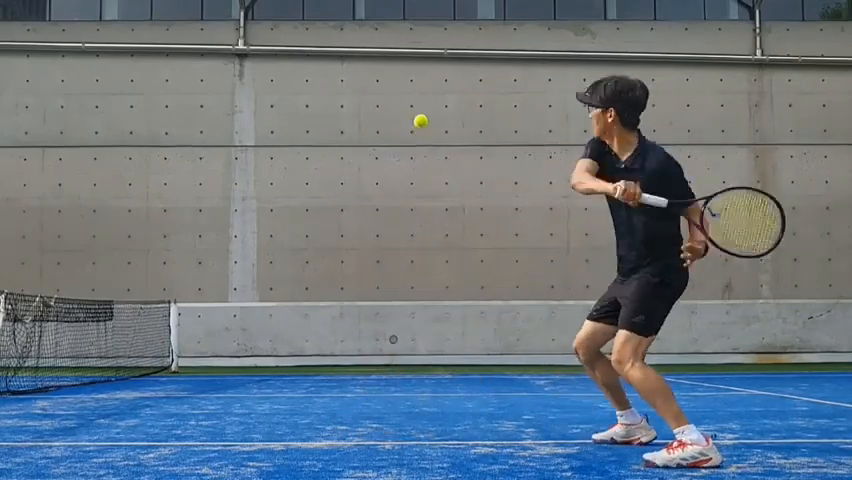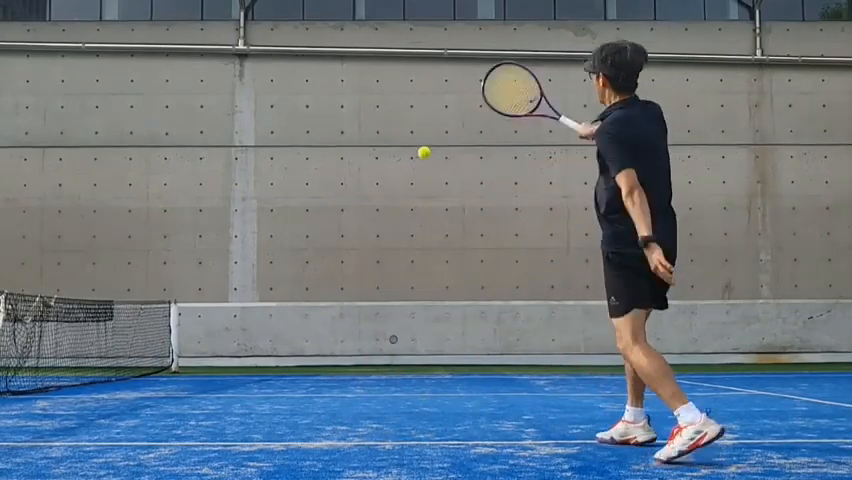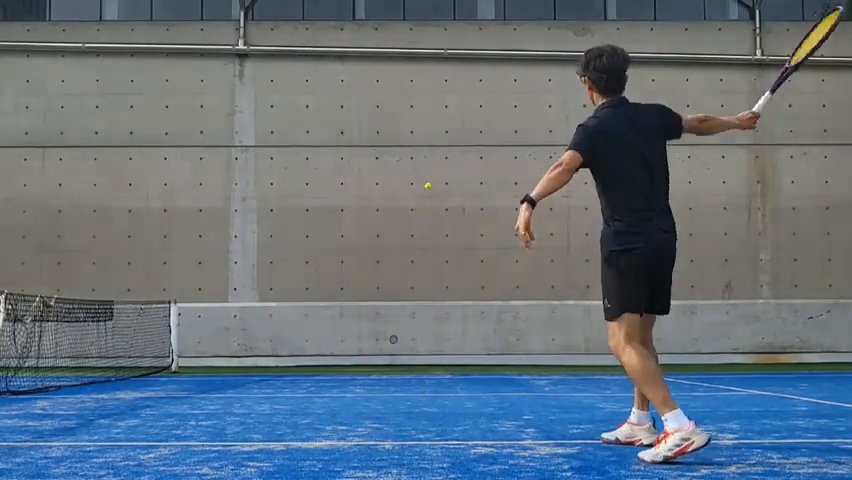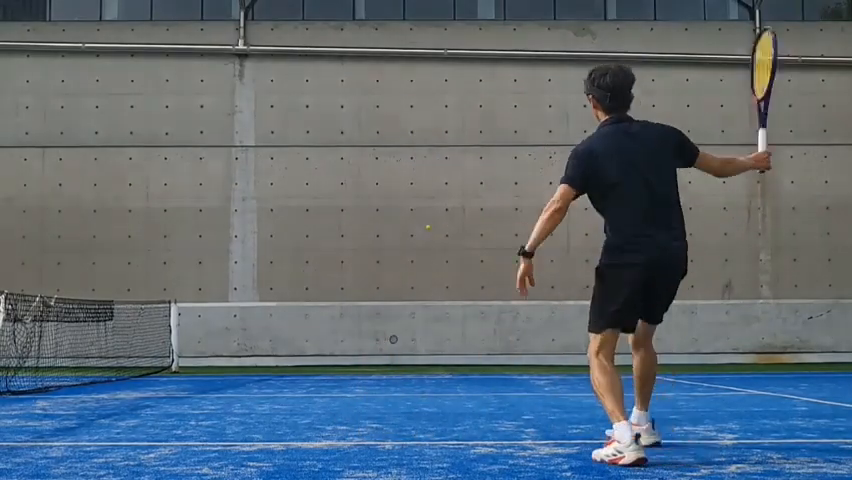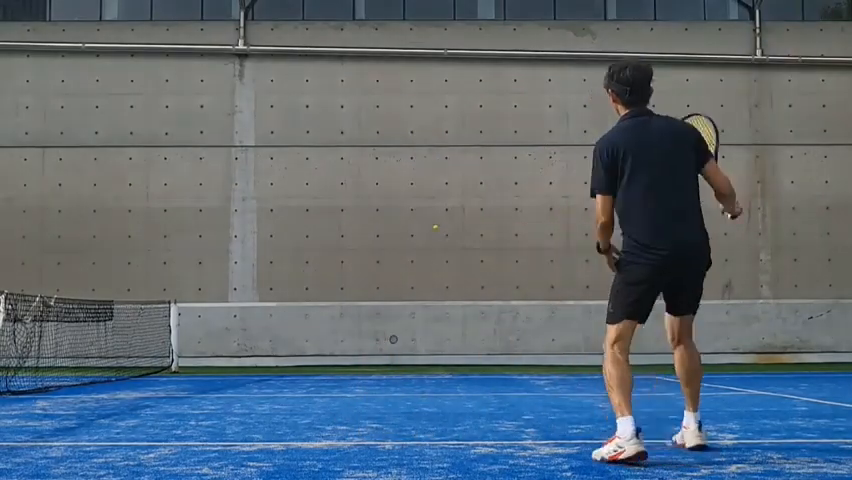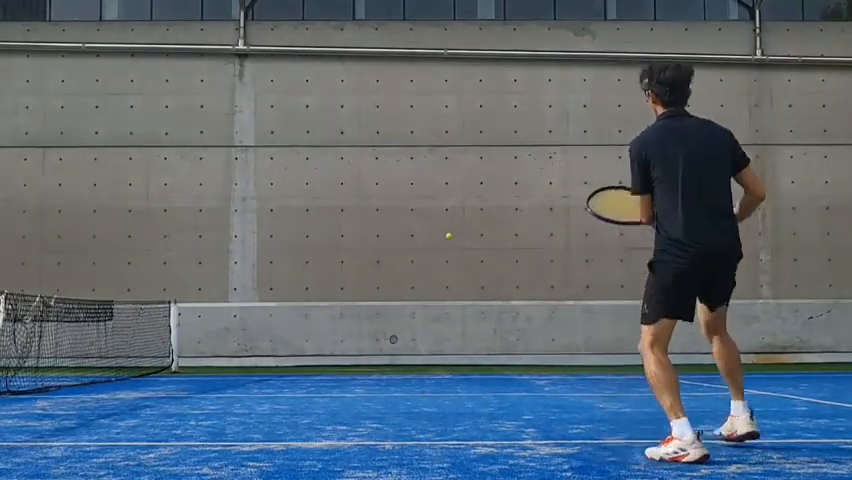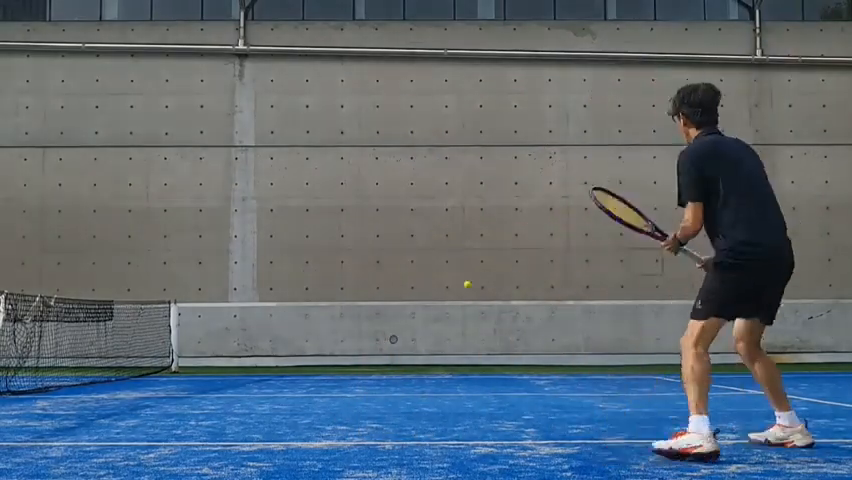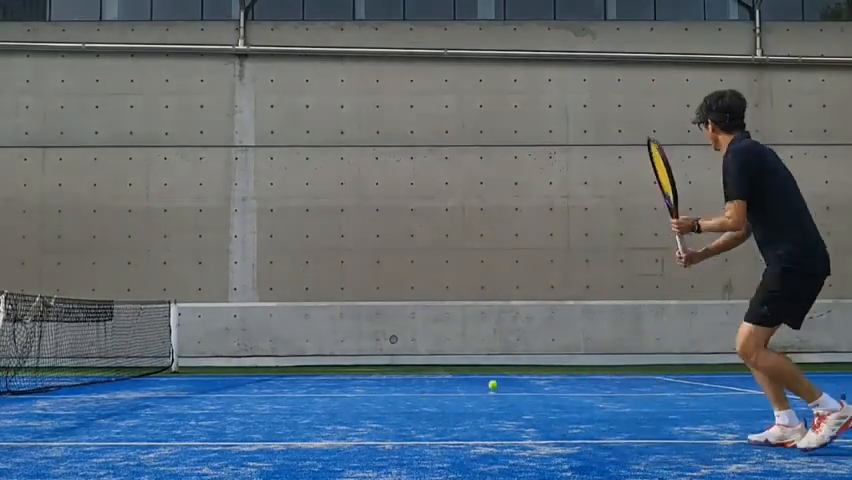
dt=0.2s
person 1, frame 1
left shoulder: (659, 166)
right shoulder: (601, 148)
left elbow: (696, 217)
right elbow: (580, 177)
left wrist: (699, 243)
right wrist: (612, 187)
left hip: (658, 276)
right hip: (631, 275)
left knee: (626, 360)
right knee: (584, 347)
left ankle: (697, 444)
right ankle: (631, 423)
person 1, frame 2
left shoulder: (616, 129)
right shoulder: (649, 112)
left elbow: (632, 190)
left wrist: (647, 242)
right wrist: (594, 129)
left hip: (629, 245)
right hip: (658, 240)
left knee: (631, 341)
right knee: (634, 334)
left ankle: (696, 422)
right ankle: (634, 422)
person 1, frame 3
left shoulder: (593, 129)
right shoulder: (653, 115)
left elbow: (563, 168)
right elbow: (699, 123)
left wrist: (528, 204)
right wrist: (738, 122)
left hip: (626, 246)
right hip: (663, 242)
left knee: (623, 343)
right knee: (641, 336)
left ankle: (681, 429)
right ankle: (639, 422)
person 1, frame 4
left shoulder: (588, 150)
right shoulder: (664, 135)
left elbow: (556, 207)
right elbow: (716, 166)
left wrist: (526, 253)
right wrist: (752, 162)
left hip: (624, 262)
right hip: (671, 258)
left knee: (598, 354)
right knee: (642, 339)
left ankle: (623, 439)
right ankle: (643, 422)
person 1, frame 5
left shoulder: (609, 144)
right shoulder: (684, 131)
left elbow: (604, 217)
right elbow: (724, 189)
left wrist: (605, 249)
right wrist: (733, 208)
left hip: (642, 256)
right hip: (692, 251)
left knee: (615, 346)
right knee: (682, 339)
left ankle: (626, 436)
right ankle: (692, 426)
person 1, frame 6
left shoulder: (644, 144)
right shoulder: (719, 133)
left elbow: (644, 210)
right elbow: (756, 193)
right wrist: (733, 220)
left hip: (676, 255)
right hip: (723, 249)
left knee: (651, 347)
right knee: (716, 329)
left ankle: (683, 438)
right ankle: (743, 415)
person 1, frame 7
left shoulder: (693, 156)
right shoulder: (741, 149)
left elbow: (694, 223)
left wrist: (675, 240)
left hip: (747, 259)
right hip: (778, 257)
left knee: (694, 344)
right knee: (746, 344)
left ankle: (698, 433)
right ankle: (791, 426)
person 1, frame 8
left shoulder: (738, 158)
right shoulder: (754, 154)
left elbow: (736, 221)
right elbow: (741, 228)
left wrist: (695, 224)
right wrist: (702, 253)
left hip: (795, 263)
right hip: (799, 262)
left knee: (750, 347)
right knee: (750, 344)
right ankle: (789, 425)
